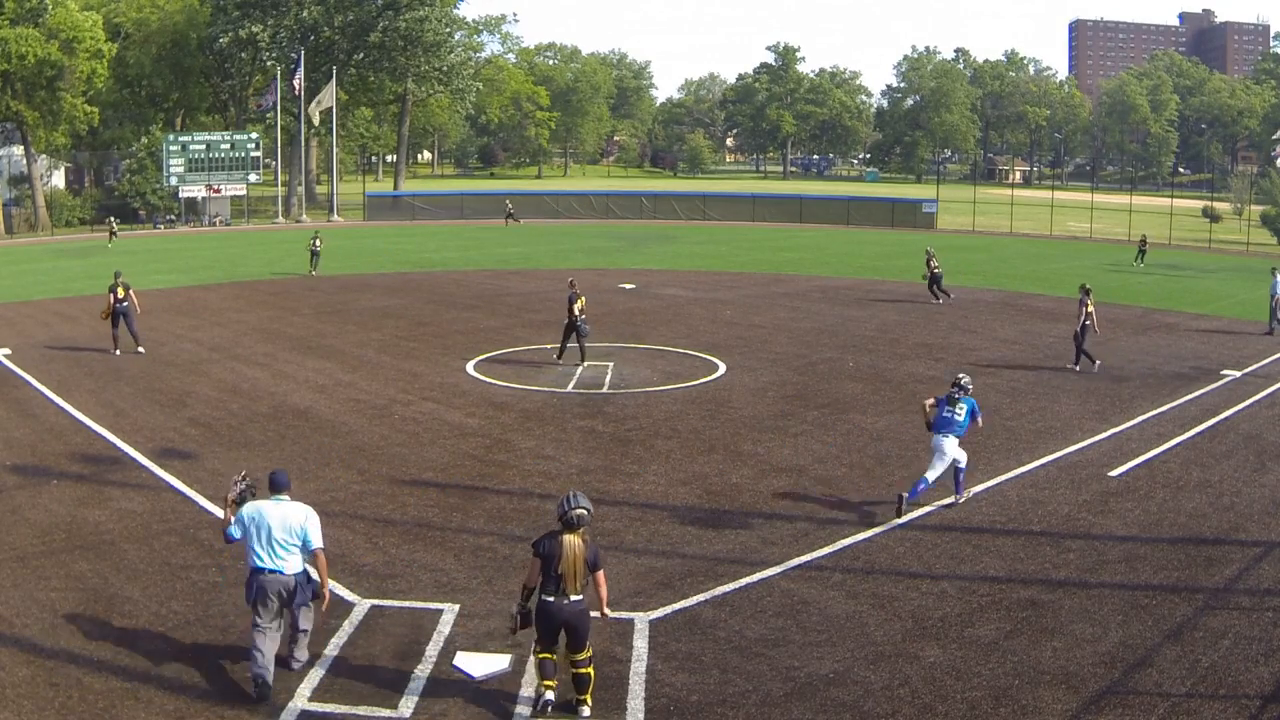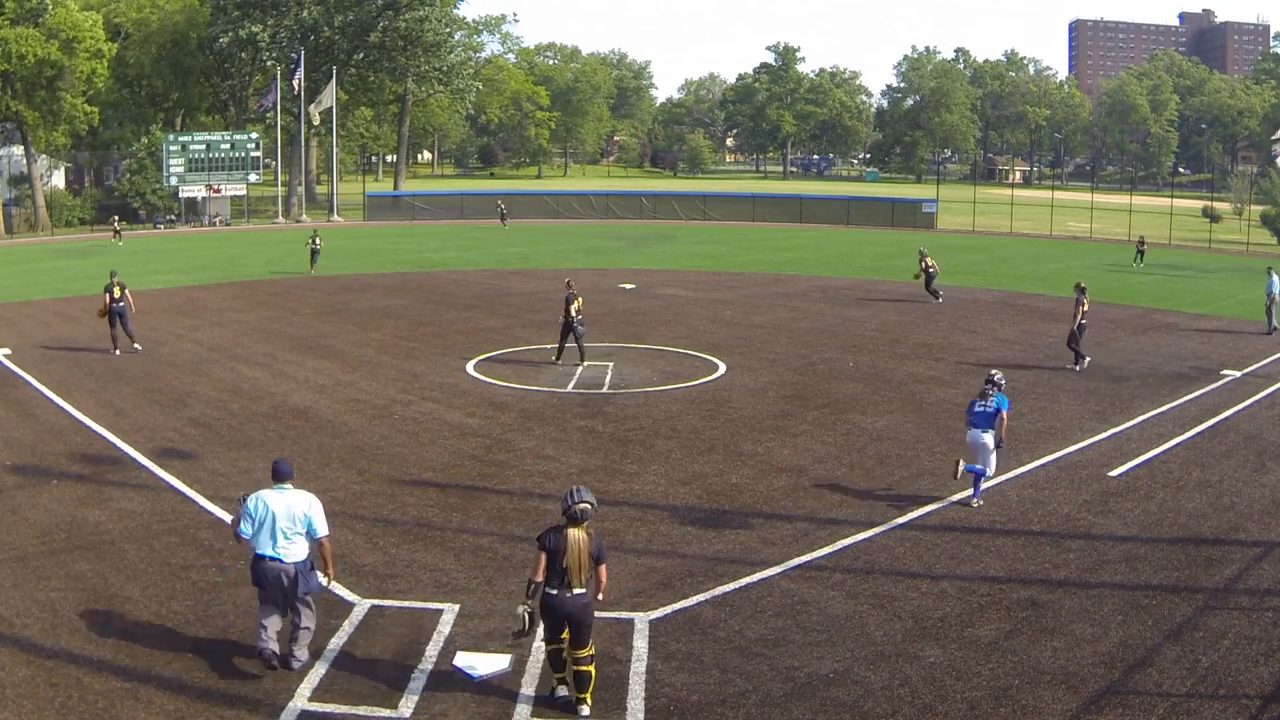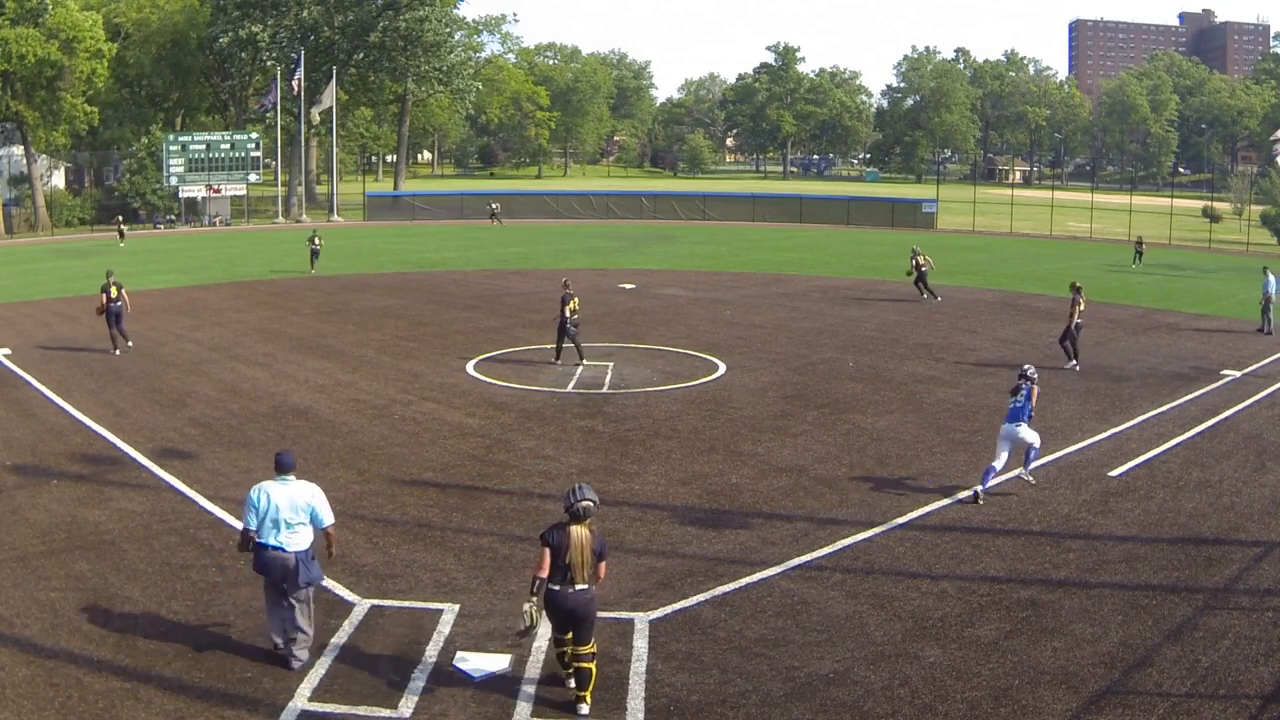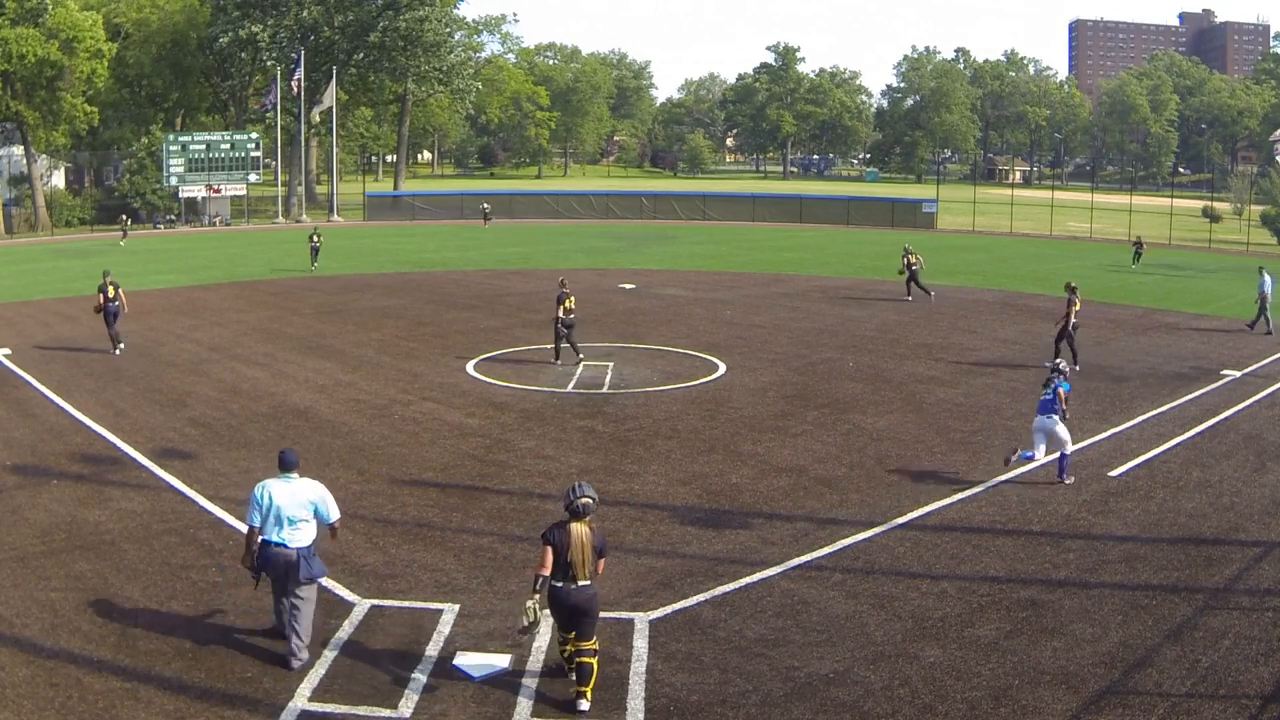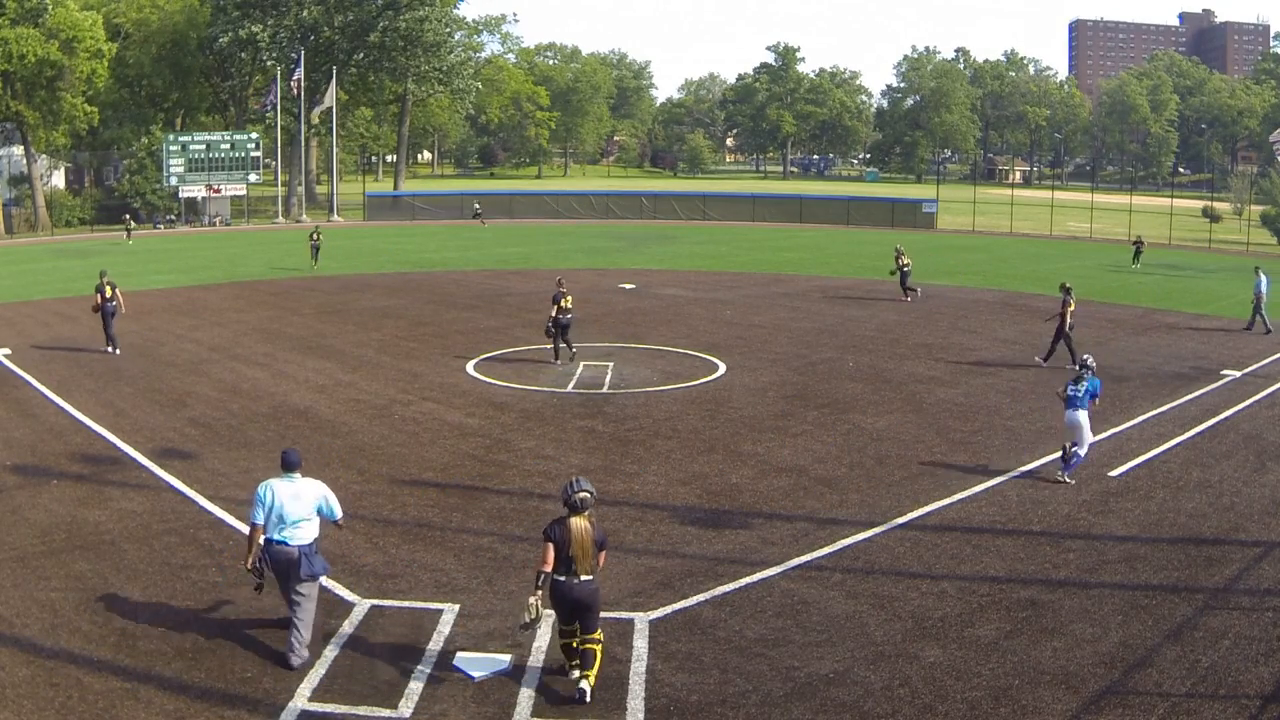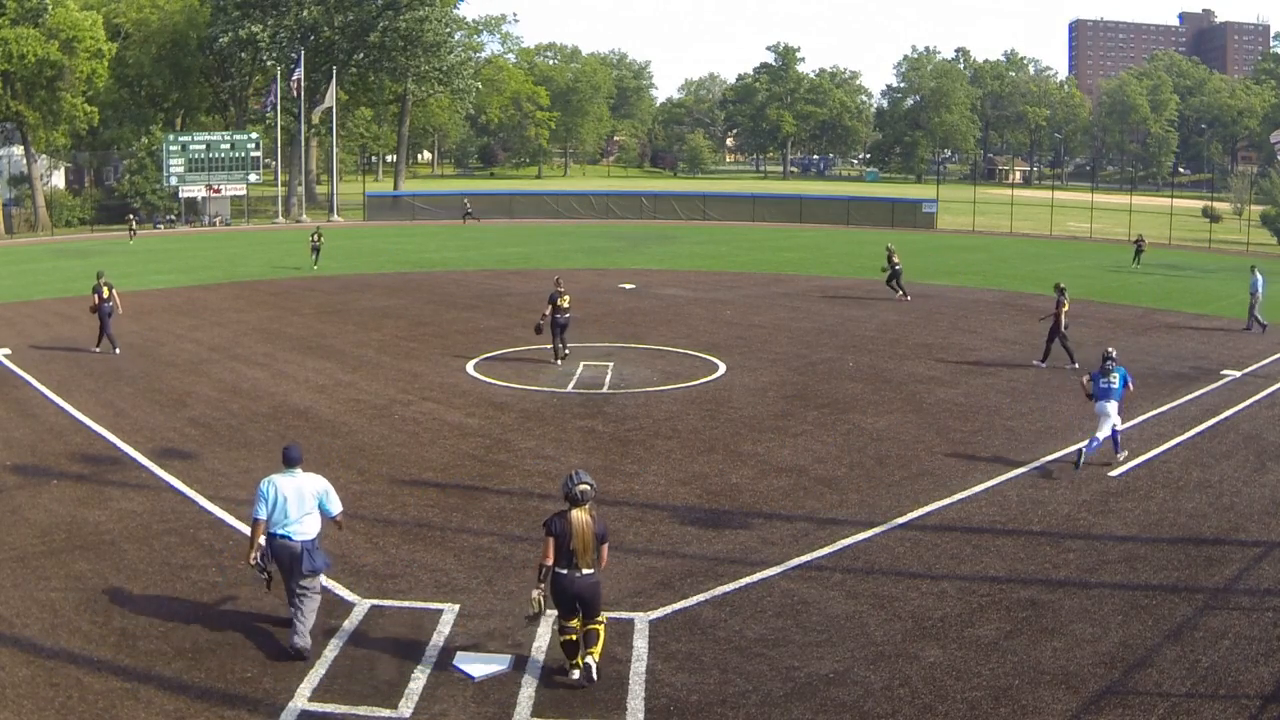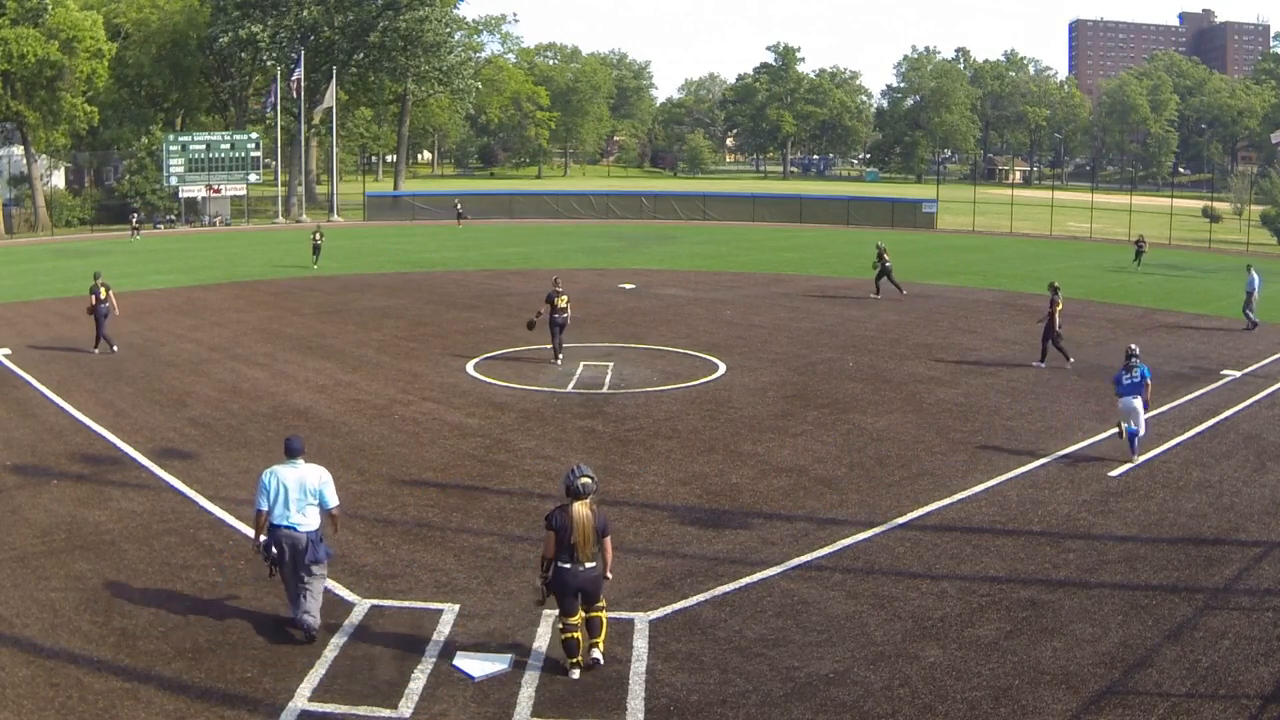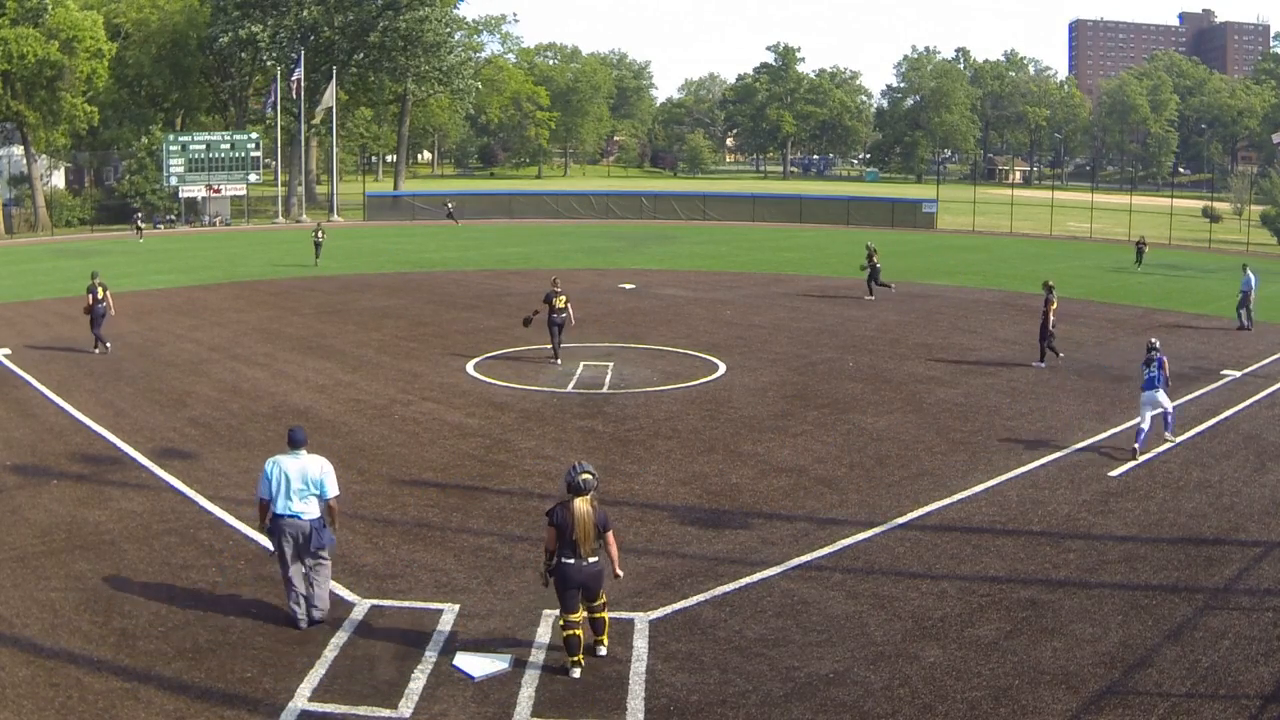
dt=0.1s
person 1, frame 1
left shoulder: (546, 542)
right shoulder: (590, 548)
left elbow: (532, 578)
right elbow: (600, 584)
left wrist: (523, 602)
right wrist: (604, 607)
left hip: (547, 608)
right hip: (577, 609)
left knee: (545, 649)
right knee: (580, 656)
left ankle: (548, 691)
person 1, frame 2
left shoulder: (550, 536)
right shoulder: (594, 542)
left elbow: (538, 574)
right elbow: (601, 578)
left wrist: (528, 602)
right wrist: (599, 594)
left hip: (552, 601)
right hip: (581, 602)
left knee: (554, 640)
right knee: (581, 652)
left ankle: (561, 685)
right ankle: (583, 702)
person 1, frame 3
left shoulder: (553, 533)
right shoulder: (597, 539)
left elbow: (542, 570)
right elbow: (600, 573)
left wrist: (532, 598)
left hip: (555, 597)
right hip: (583, 598)
left knee: (561, 636)
right knee: (584, 649)
left ankle: (568, 676)
right ankle: (582, 700)
person 1, frame 4
left shoulder: (555, 532)
right shoulder: (597, 536)
left elbow: (545, 567)
right elbow: (599, 569)
left wrist: (535, 597)
left hip: (559, 594)
right hip: (586, 595)
left knee: (566, 634)
right knee: (586, 645)
left ankle: (572, 669)
right ankle: (582, 696)
person 1, frame 5
left shoulder: (555, 528)
right shoulder: (597, 530)
left elbow: (547, 564)
right elbow: (600, 562)
left wrist: (537, 593)
left hip: (561, 588)
right hip: (588, 589)
left knee: (567, 628)
right knee: (590, 636)
left ankle: (573, 666)
right ankle: (585, 681)
person 1, frame 6
left shoulder: (556, 521)
right shoulder: (598, 523)
left elbow: (548, 558)
right elbow: (603, 556)
left wrist: (540, 584)
left hip: (562, 580)
right hip: (589, 581)
left knee: (568, 622)
right knee: (593, 621)
left ankle: (573, 666)
right ankle: (590, 659)
person 1, frame 7
left shoulder: (557, 515)
right shoulder: (599, 516)
left elbow: (549, 550)
right elbow: (607, 550)
left wrist: (543, 576)
right wrist: (606, 571)
left hip: (564, 574)
right hip: (591, 574)
left knee: (569, 619)
right knee: (595, 607)
left ankle: (574, 665)
right ankle: (596, 648)
person 1, frame 8
left shoulder: (559, 511)
right shoulder: (599, 513)
left elbow: (550, 545)
right elbow: (610, 544)
left wrist: (547, 566)
right wrist: (616, 568)
left hip: (566, 570)
right hip: (593, 569)
left knee: (570, 618)
right knee: (595, 602)
left ankle: (575, 664)
right ankle: (601, 644)
person 2, frame 1
left shoulder: (251, 510)
right shoulder: (305, 512)
left elbow: (229, 536)
right elbow: (317, 552)
left wrist: (229, 508)
right wrist: (325, 585)
left hip: (263, 580)
right hip: (293, 579)
left knee: (264, 628)
right knee: (301, 620)
left ankle: (261, 672)
right ankle: (297, 657)
person 2, frame 2
left shoulder: (256, 500)
right shoulder: (308, 501)
left elbow: (241, 537)
right elbow: (322, 540)
left wrist: (237, 520)
right wrist: (329, 566)
left hip: (266, 566)
right hip: (296, 567)
left knee: (269, 610)
right knee: (302, 611)
left ankle: (267, 646)
right ankle: (297, 656)
person 2, frame 3
left shoulder: (259, 491)
right shoulder: (311, 491)
left elbow: (249, 531)
right elbow: (328, 528)
left wrist: (243, 544)
right wrist: (331, 547)
left hip: (268, 555)
right hip: (299, 557)
left knee: (275, 598)
right knee: (300, 606)
left ankle: (278, 641)
right ankle: (297, 655)
person 2, frame 4
left shoulder: (263, 489)
right shoulder: (314, 489)
left elbow: (254, 528)
right elbow: (334, 523)
left wrist: (248, 553)
right wrist: (333, 531)
left hip: (271, 552)
right hip: (301, 554)
left knee: (280, 593)
right knee: (302, 603)
left ankle: (282, 627)
right ankle: (296, 655)
person 2, frame 5
left shoulder: (266, 488)
right shoulder: (317, 488)
left elbow: (257, 526)
right elbow: (338, 520)
left wrist: (250, 555)
right wrist: (340, 523)
left hip: (275, 550)
right hip: (303, 552)
left knee: (288, 591)
right knee: (304, 601)
right ankle: (296, 652)
person 2, frame 6
left shoulder: (268, 483)
right shoulder: (318, 483)
left elbow: (259, 520)
right elbow: (337, 518)
left wrist: (253, 549)
right wrist: (340, 525)
left hip: (278, 544)
right hip: (306, 546)
left knee: (291, 585)
right knee: (308, 593)
left ankle: (299, 622)
right ankle: (299, 640)
person 2, frame 7
left shoulder: (270, 474)
right shoulder: (319, 473)
left elbow: (262, 511)
right elbow: (332, 511)
left wrist: (258, 537)
right wrist: (336, 526)
left hip: (280, 535)
right hip: (308, 536)
left knee: (291, 580)
right knee: (313, 580)
left ankle: (299, 616)
right ankle: (309, 618)
person 2, frame 8
left shoulder: (272, 464)
right shoulder: (321, 464)
left elbow: (263, 500)
right elbow: (331, 502)
left wrist: (263, 522)
right wrist: (334, 523)
left hip: (283, 524)
right hip: (311, 524)
left knee: (291, 570)
right knee: (319, 567)
left ankle: (299, 615)
right ankle: (318, 610)
